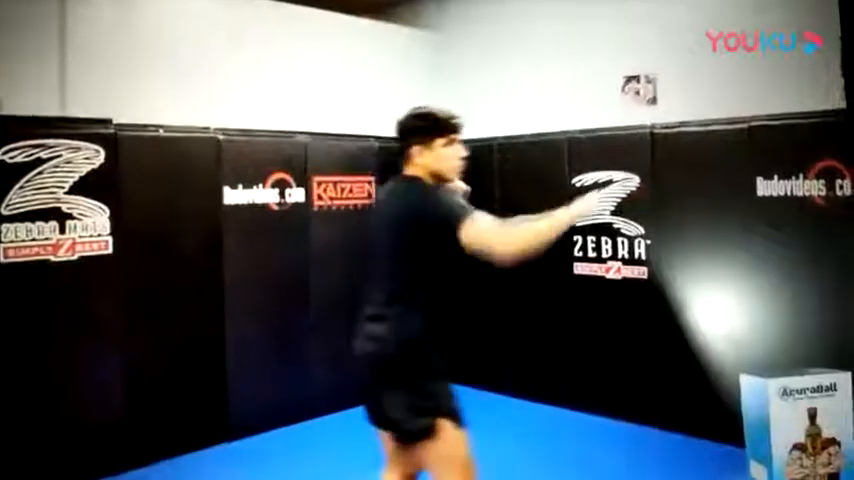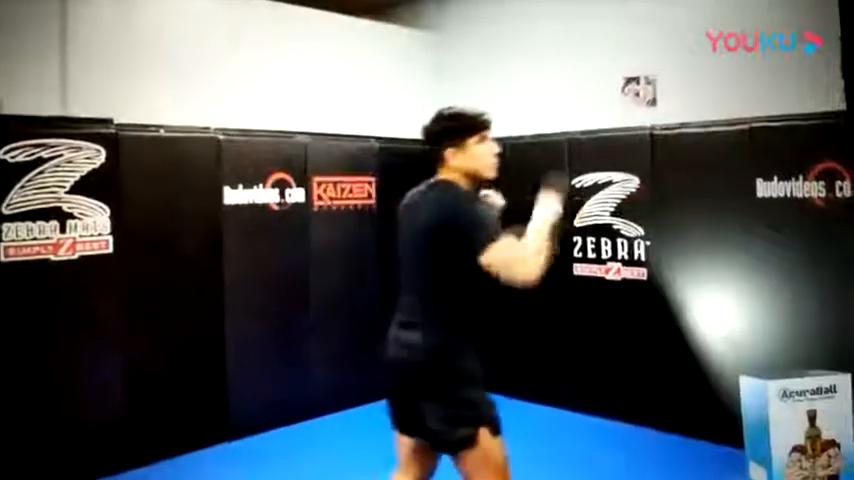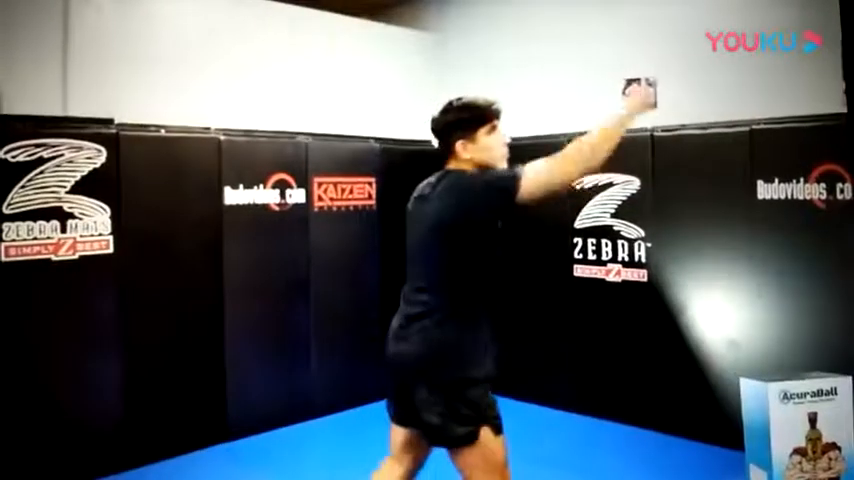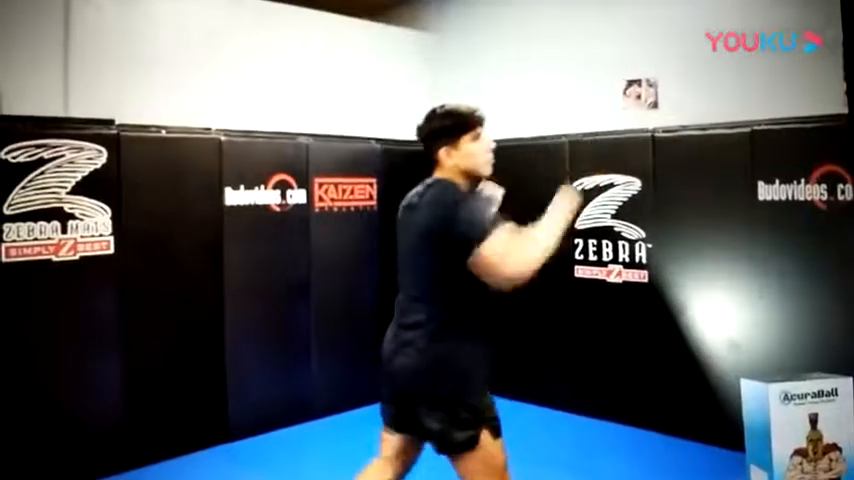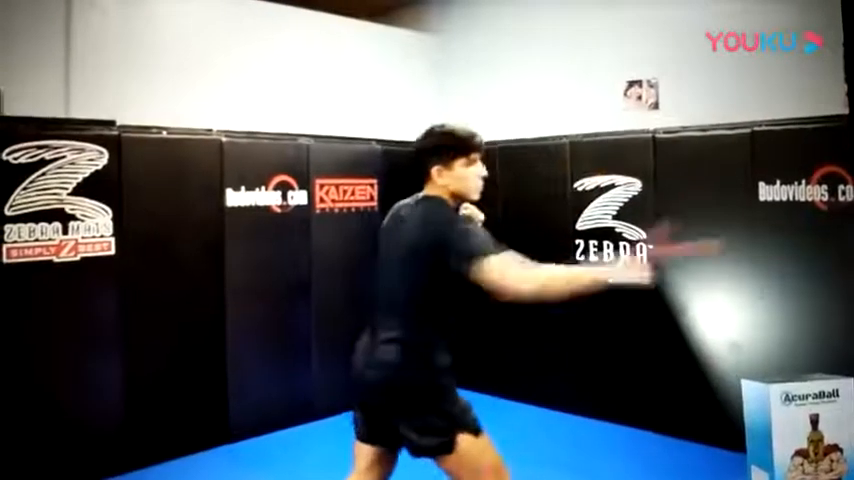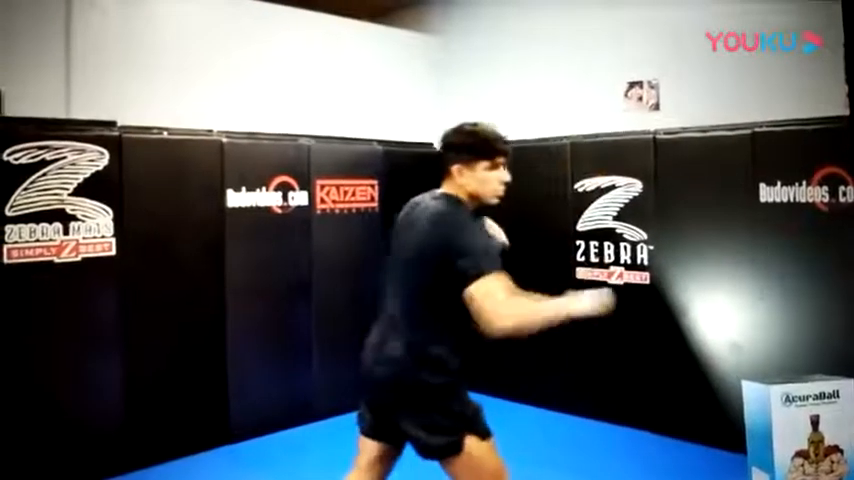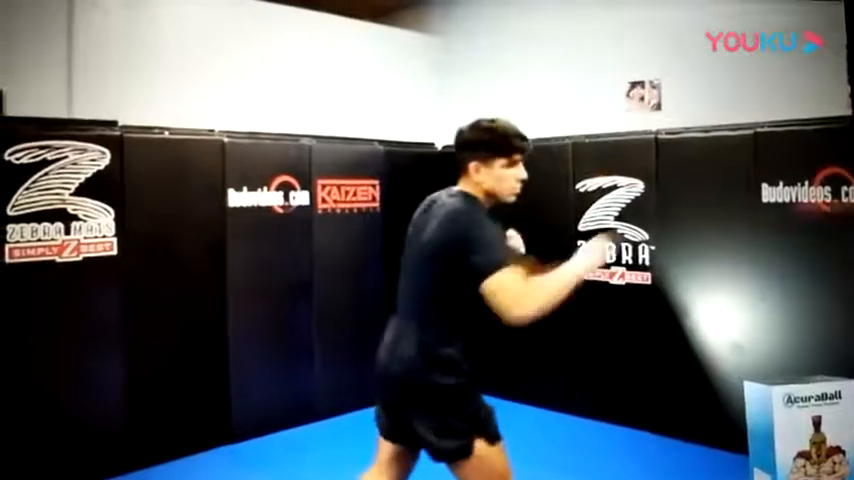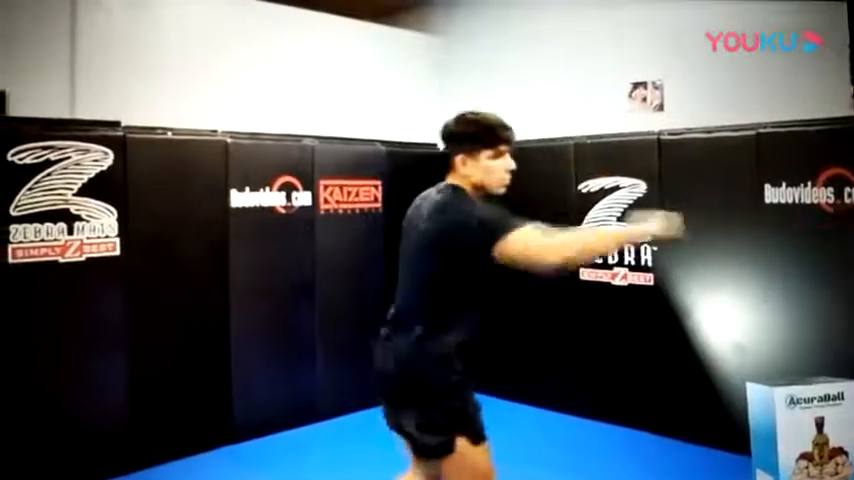
dt=0.2s
person 1, frame 1
left shoulder: (392, 198)
right shoulder: (429, 202)
right elbow: (505, 245)
right wrist: (575, 211)
left hip: (380, 347)
right hip: (407, 357)
person 1, frame 2
left shoulder: (417, 201)
right shoulder: (462, 208)
right elbow: (524, 270)
right wrist: (545, 213)
left hip: (406, 353)
right hip: (444, 364)
person 1, frame 3
left shoulder: (427, 192)
right shoulder: (478, 190)
right elbow: (566, 167)
right wrist: (629, 110)
left hip: (409, 346)
right hip: (449, 358)
person 1, frame 4
left shoulder: (418, 201)
right shoulder: (460, 206)
right elbow: (513, 267)
right wrist: (555, 219)
left hip: (405, 356)
right hip: (445, 367)
person 1, frame 5
left shoulder: (400, 215)
right shoulder: (447, 228)
right elbow: (523, 280)
right wrist: (613, 272)
left hip: (371, 368)
right hip: (412, 379)
person 1, frame 6
left shoulder: (417, 210)
right shoulder: (464, 234)
right elbow: (503, 316)
right wrist: (573, 305)
left hip: (382, 365)
right hip: (424, 378)
person 1, frame 7
left shoulder: (436, 205)
right shoulder: (475, 226)
right elbow: (520, 305)
left wrist: (502, 251)
right wrist: (581, 263)
left hip: (396, 363)
right hip: (437, 377)
person 1, frame 8
left shoulder: (431, 203)
right shoulder: (465, 215)
right elbow: (553, 251)
left wrist: (490, 246)
right wrist: (642, 228)
left hip: (401, 357)
right hip: (424, 370)
